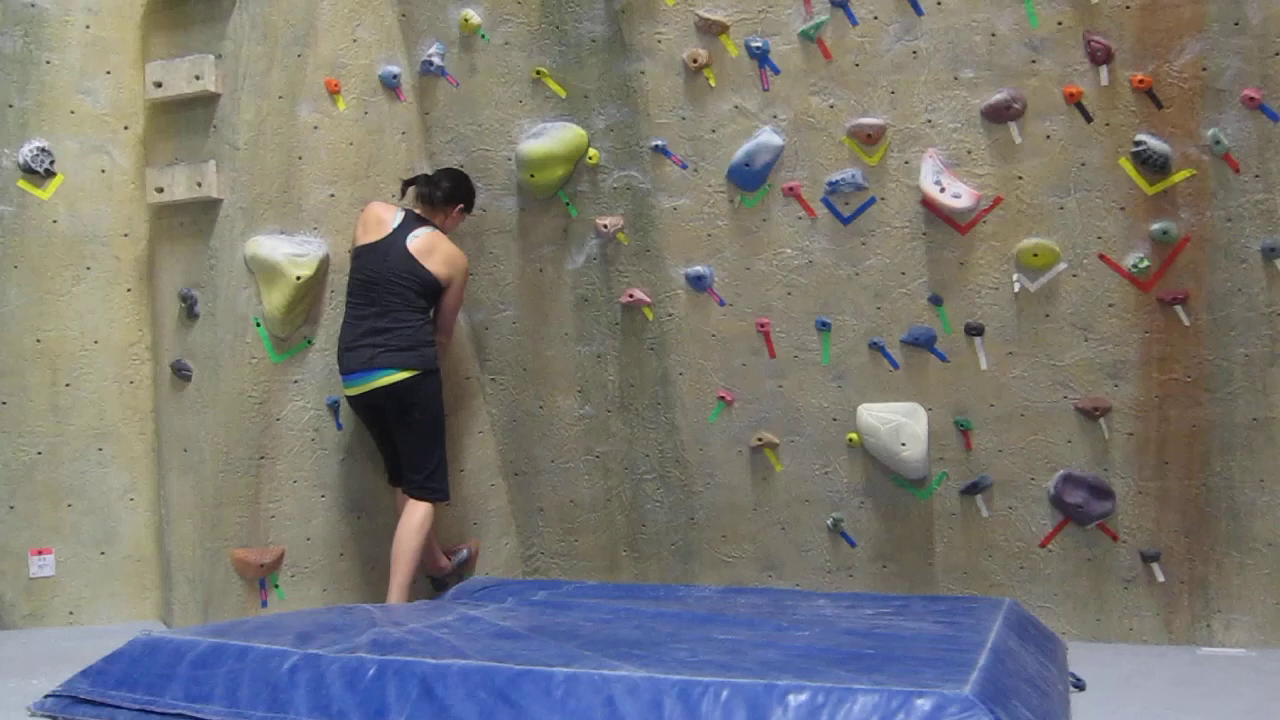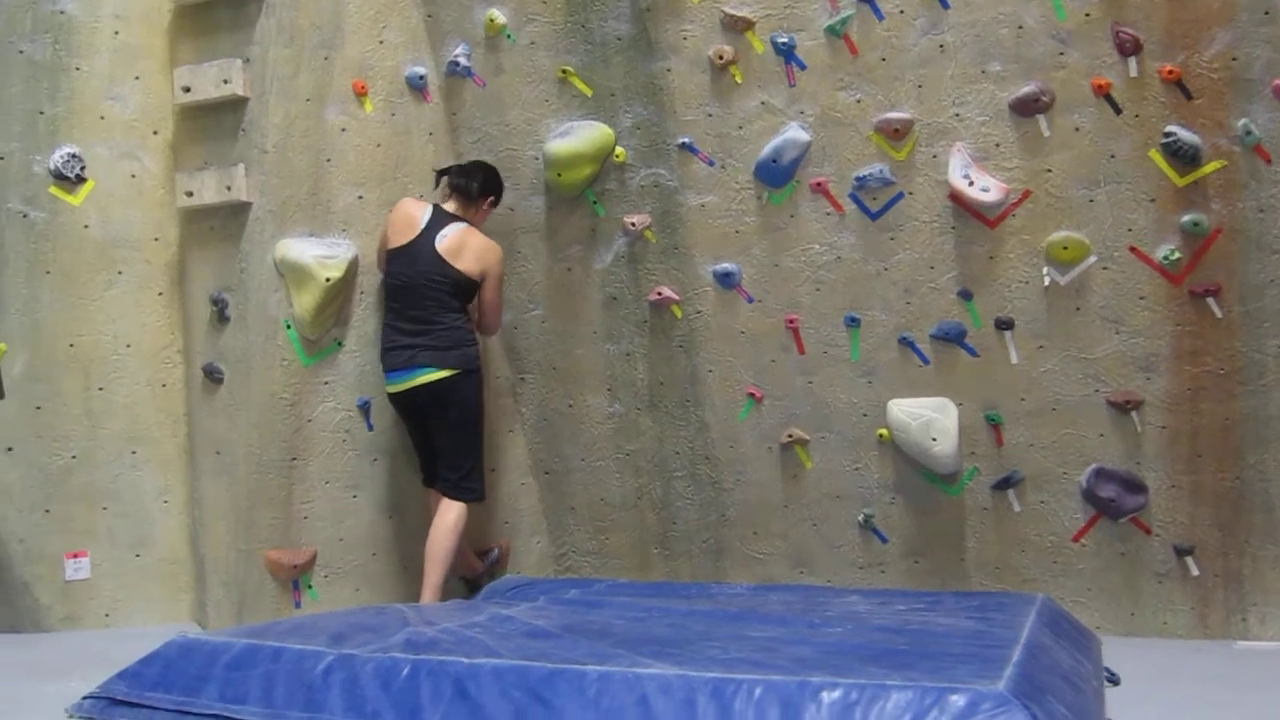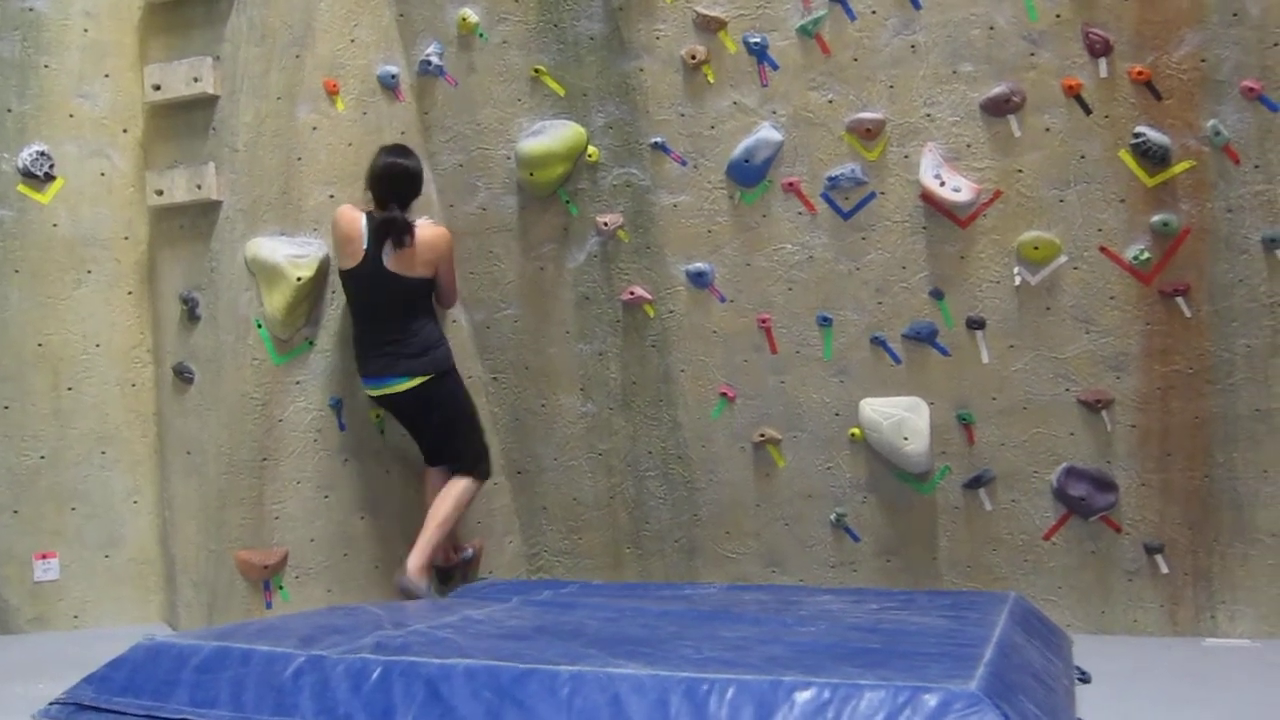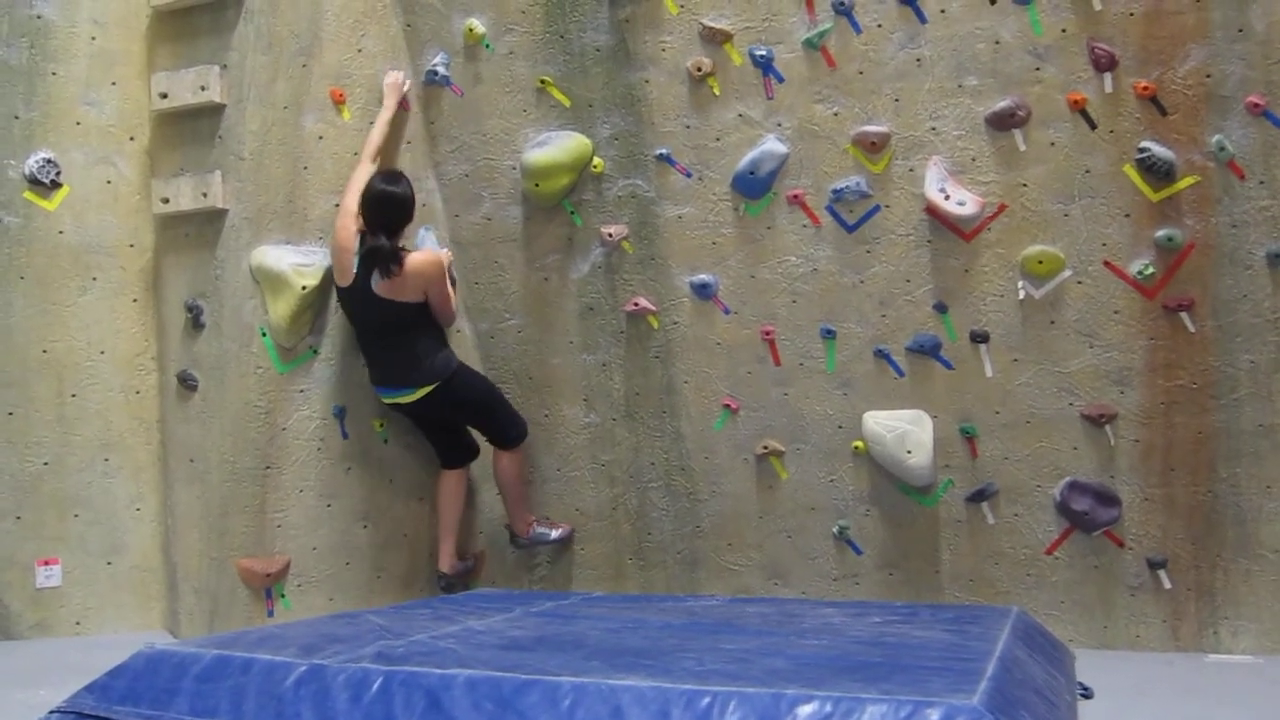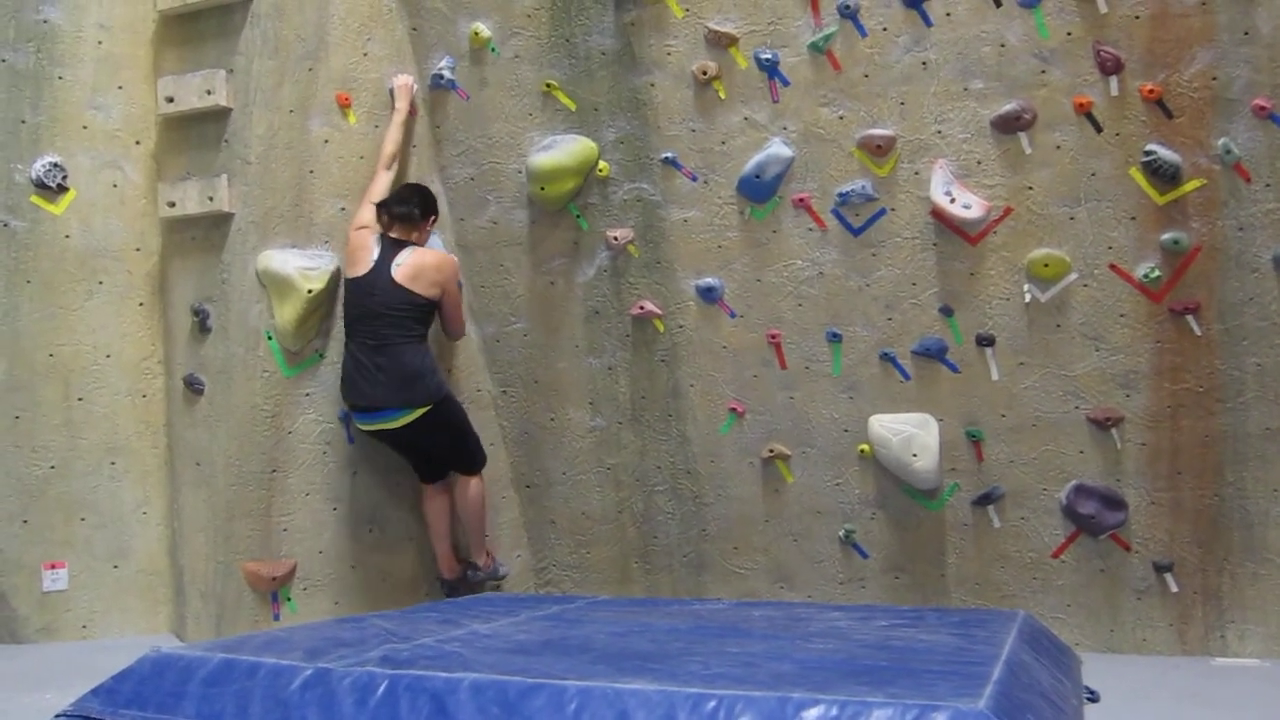
dt=1s
person 1, frame 1
left shoulder: (374, 213)
right shoulder: (453, 256)
right elbow: (442, 333)
left hip: (355, 374)
right hip: (409, 371)
left knee: (406, 478)
right knee: (423, 490)
left ankle: (439, 565)
right ankle: (395, 605)
person 1, frame 2
left shoulder: (404, 211)
right shoulder: (486, 250)
right elbow: (489, 325)
left hip: (398, 374)
right hip: (452, 371)
left knee: (438, 479)
right knee: (457, 489)
left ankle: (471, 566)
right ankle: (428, 606)
person 1, frame 3
left shoulder: (344, 222)
right shoulder: (434, 238)
left hip: (374, 378)
right hip: (425, 370)
left knee: (440, 456)
right knee: (471, 467)
left ankle: (445, 557)
right ankle: (416, 568)
person 1, frame 4
left shoulder: (345, 243)
right shoulder: (423, 266)
left elbow: (367, 161)
right elbow: (447, 317)
left wrist: (390, 100)
left hip: (391, 389)
right hip: (435, 379)
left knee: (455, 456)
right knee: (511, 434)
left ankle: (448, 565)
right ankle: (522, 528)
person 1, frame 5
left shoulder: (360, 243)
right shoulder: (438, 264)
left elbow: (385, 167)
right elbow: (455, 331)
left wrist: (401, 107)
left hip: (362, 407)
right hip: (414, 399)
left knee: (432, 474)
right knee: (470, 467)
left ankle: (450, 573)
right ankle: (480, 562)
